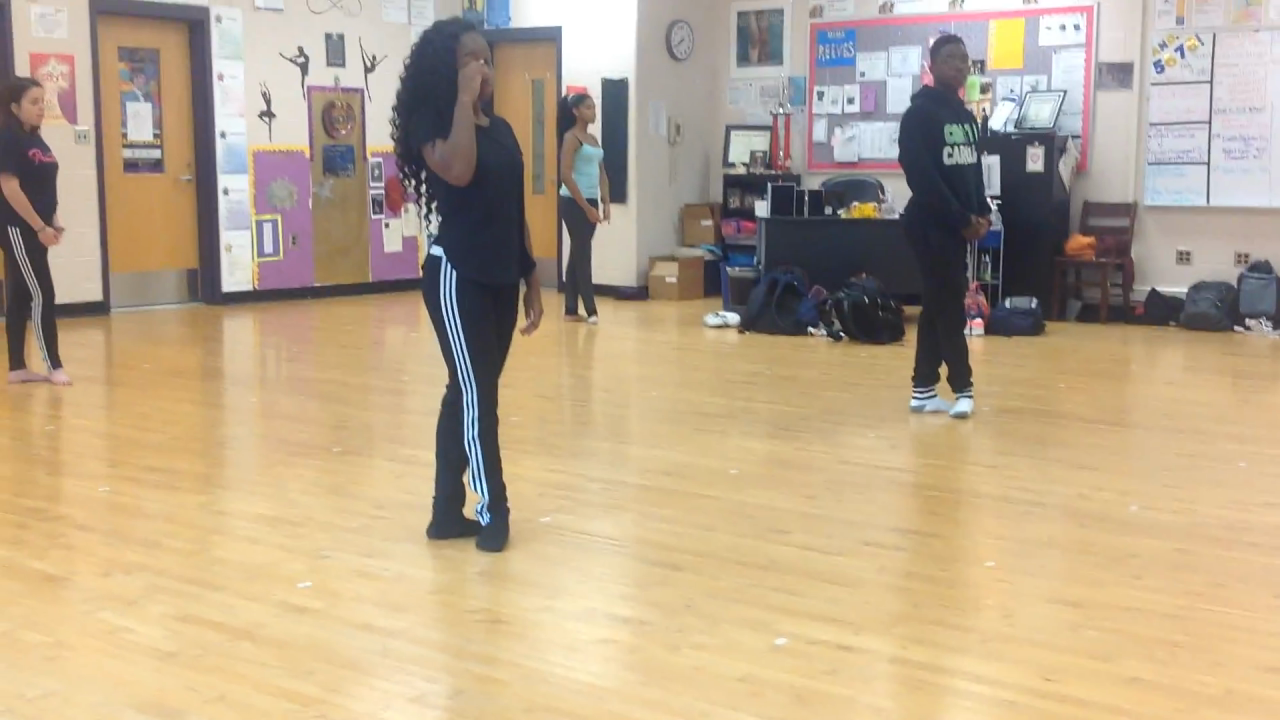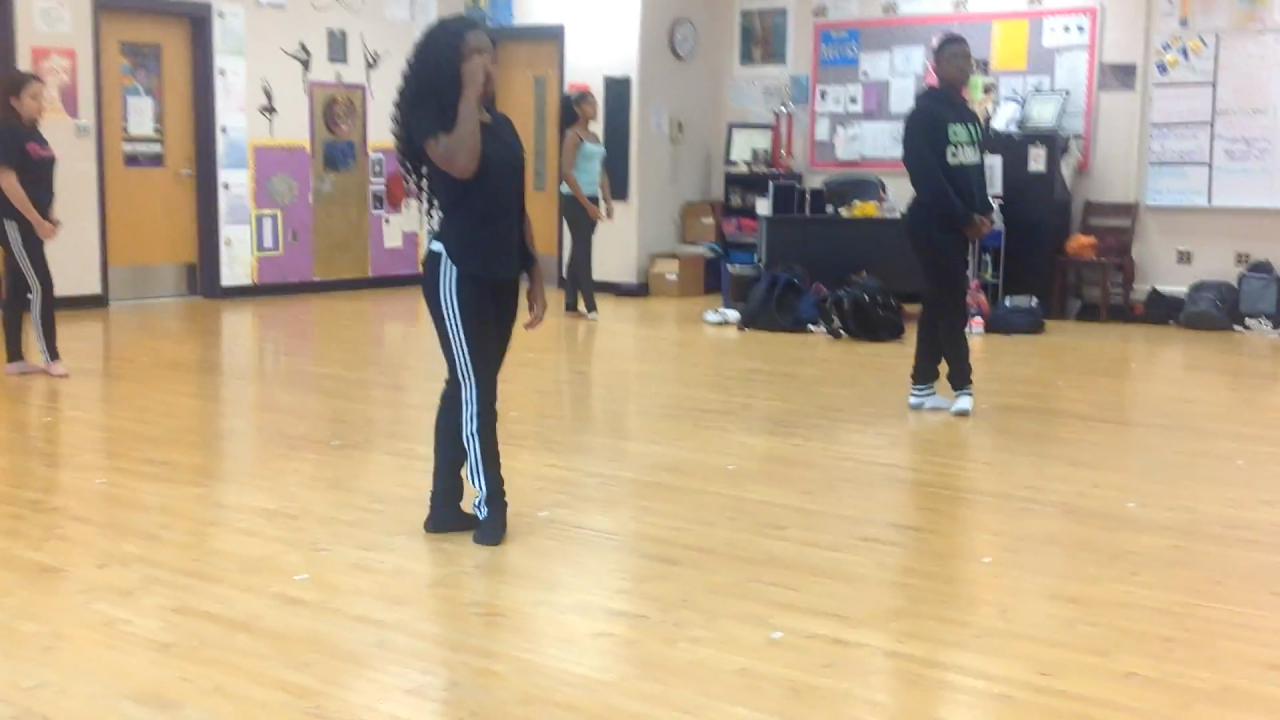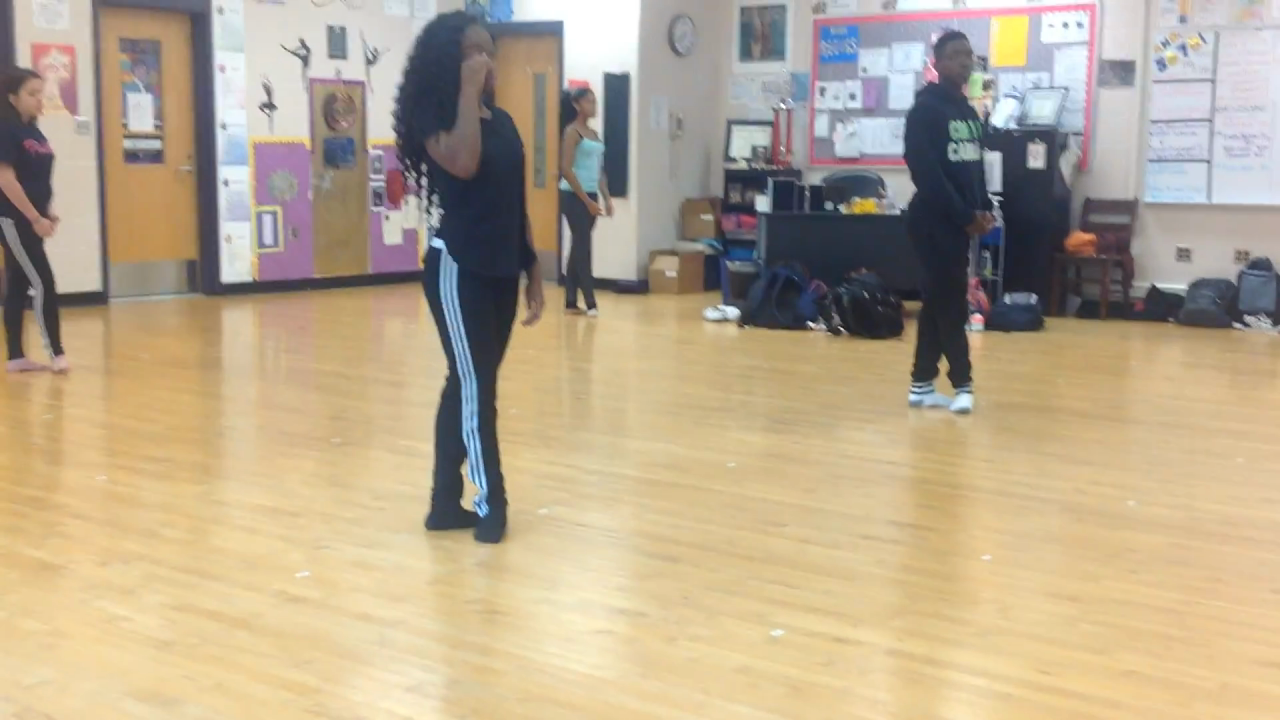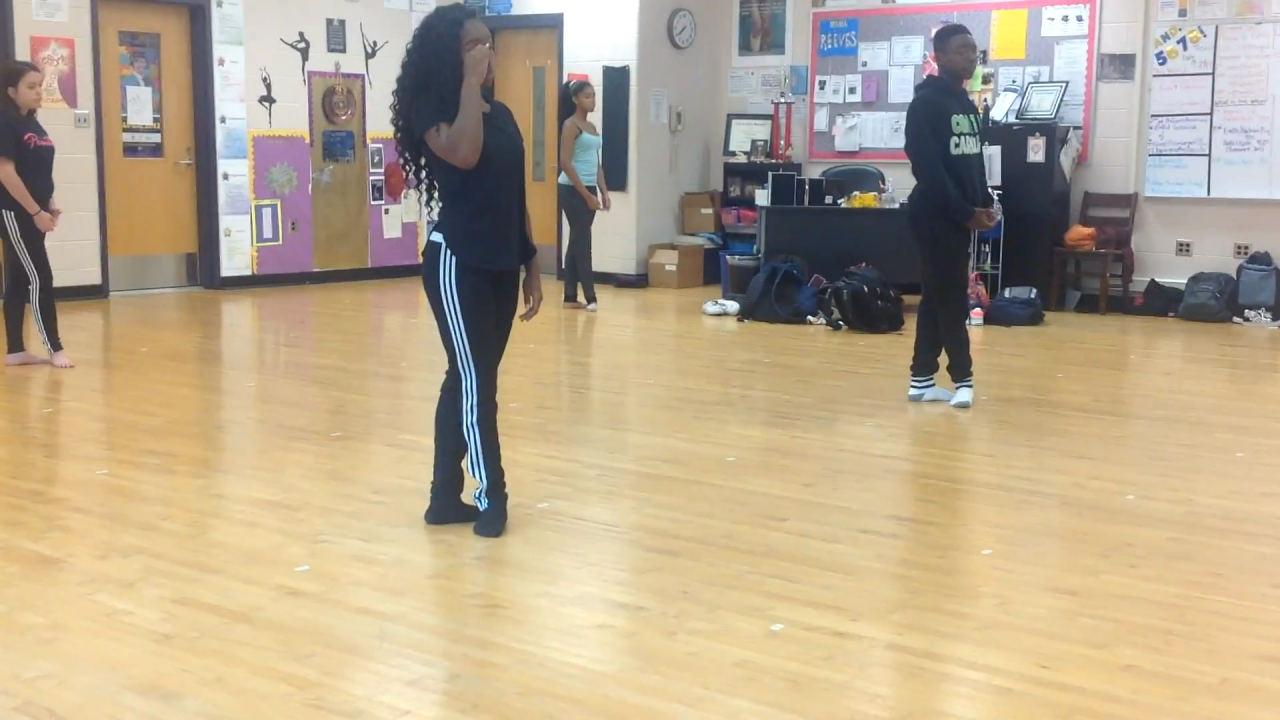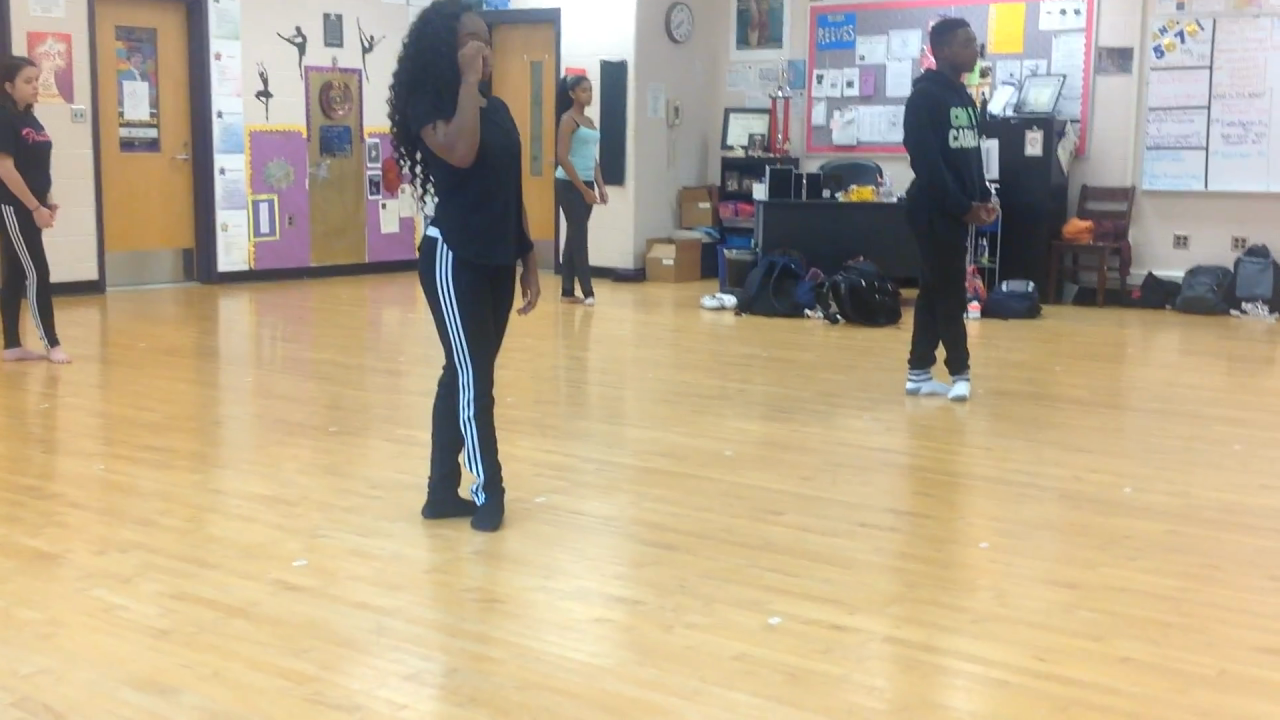
dt=0.2s
person 1, frame 1
left shoulder: (500, 128)
right shoulder: (431, 124)
right elbow: (458, 172)
left wrist: (531, 280)
right wrist: (464, 99)
left hip: (500, 278)
right hip: (456, 275)
left knee: (468, 394)
right knee: (475, 394)
left ankle: (448, 510)
right ankle: (491, 510)
person 1, frame 2
left shoulder: (503, 125)
right shoulder: (434, 121)
right elbow: (462, 165)
left wrist: (534, 274)
right wrist: (468, 96)
left hip: (500, 273)
right hip: (456, 270)
left knee: (467, 388)
right knee: (474, 389)
left ankle: (445, 505)
right ankle: (489, 505)
person 1, frame 3
left shoulder: (502, 121)
right shoulder: (434, 117)
right elbow: (462, 164)
left wrist: (532, 271)
right wrist: (468, 93)
left hip: (500, 270)
right hip: (457, 268)
left knee: (467, 385)
right knee: (474, 387)
left ankle: (445, 502)
right ankle: (490, 502)
person 1, frame 4
left shoulder: (501, 114)
right shoulder: (433, 111)
right elbow: (463, 154)
left wrist: (531, 265)
right wrist: (470, 83)
left hip: (500, 264)
right hip: (456, 262)
left knee: (469, 380)
right knee: (475, 381)
left ankle: (445, 497)
right ankle: (490, 497)
person 1, frame 5
left shoulder: (498, 108)
right shoulder: (430, 105)
right elbow: (460, 153)
left wrist: (528, 259)
right wrist: (468, 81)
left hip: (497, 259)
right hip: (453, 257)
left knee: (466, 374)
right knee: (471, 376)
left ankle: (443, 491)
right ankle: (487, 491)
person 2, frame 1
left shoulder: (966, 115)
right shoulder: (920, 113)
left elbow: (974, 169)
right elbow: (922, 175)
left wrist: (981, 213)
right wrist: (961, 219)
left hip: (958, 225)
right hip: (932, 224)
left knee: (938, 305)
right knee: (949, 306)
left ankle: (923, 388)
right ankle: (961, 388)
person 2, frame 2
left shoulder: (969, 115)
right shoulder: (925, 113)
left elbow: (976, 169)
right elbow: (926, 175)
left wrist: (983, 212)
right wrist: (964, 218)
left hip: (960, 224)
right hip: (935, 223)
left knee: (939, 303)
right knee: (951, 304)
left ankle: (923, 386)
right ankle: (962, 386)
person 2, frame 3
left shoulder: (968, 111)
right shoulder: (925, 109)
left elbow: (975, 165)
right elbow: (926, 172)
left wrist: (983, 209)
right wrist: (965, 216)
left hip: (959, 220)
right hip: (934, 220)
left knee: (938, 300)
right knee: (952, 301)
left ankle: (922, 384)
right ankle: (962, 384)
person 2, frame 4
left shoulder: (967, 104)
right shoulder: (926, 103)
right elbow: (927, 167)
left wrist: (984, 203)
right wrist: (965, 212)
left hip: (960, 215)
right hip: (935, 215)
left knee: (938, 295)
right knee: (952, 296)
left ankle: (922, 378)
right ankle: (962, 378)
person 2, frame 5
left shoulder: (965, 97)
right shoulder: (925, 96)
right elbow: (926, 161)
left wrist: (982, 198)
right wrist: (962, 206)
left hip: (958, 209)
right hip: (934, 208)
left knee: (936, 288)
right knee: (949, 290)
left ankle: (919, 372)
right ankle: (959, 372)
person 3, frame 1
left shoulder: (36, 141)
left wrist: (54, 224)
right wrist: (40, 227)
left hip: (34, 231)
right knee: (42, 295)
right ankle: (53, 367)
person 3, frame 2
left shoulder: (36, 135)
left wrist: (50, 217)
right wrist: (37, 221)
left hip: (31, 224)
right knee: (41, 287)
right ankle: (51, 358)
person 3, frame 3
left shoulder: (34, 132)
left wrist: (48, 213)
right wrist: (35, 218)
left hip: (31, 220)
right knee: (43, 283)
right ankle: (56, 353)
person 3, frame 4
left shoulder: (34, 125)
left wrist: (49, 206)
right wrist: (36, 212)
left hip: (31, 214)
right knee: (40, 278)
right ankle: (55, 349)
person 3, frame 5
left shoulder: (30, 120)
left wrist: (47, 201)
right wrist: (35, 207)
left hip: (29, 209)
right knee: (36, 273)
right ankle: (52, 345)
person 4, frame 1
left shoulder: (593, 139)
right shoulder: (571, 138)
left elbow: (601, 173)
right elbow: (565, 175)
left wrist: (605, 203)
right wrist: (585, 206)
left hip: (590, 202)
right hip: (574, 203)
left knee: (578, 255)
right knee: (582, 254)
left ankle: (571, 309)
right ankle: (590, 310)
person 4, frame 2
left shoulder: (594, 137)
right shoulder: (572, 135)
left elbow: (601, 171)
right elbow: (567, 173)
left wrist: (607, 201)
right wrist: (586, 204)
left hip: (591, 199)
right hip: (575, 200)
left knee: (579, 251)
right knee: (583, 251)
left ankle: (571, 305)
right ankle: (590, 306)
person 4, frame 3
left shoulder: (593, 133)
right shoulder: (572, 131)
right elbow: (566, 169)
left wrist: (606, 198)
right wrist: (587, 200)
left hip: (589, 196)
right hip: (573, 196)
left knee: (579, 248)
right knee: (583, 247)
left ankle: (571, 302)
right ankle: (590, 303)
person 4, frame 4
left shoulder: (592, 127)
right shoulder: (570, 125)
right elbow: (565, 163)
left wrist: (603, 192)
right wrist: (586, 194)
left hip: (588, 190)
right hip: (572, 190)
left knee: (577, 242)
right knee: (583, 242)
left ankle: (570, 297)
right ankle: (590, 297)
person 4, frame 5
left shoulder: (589, 121)
right shoulder: (568, 119)
right elbow: (562, 157)
left wrist: (600, 186)
right wrist: (583, 189)
left hip: (586, 184)
right hip: (569, 185)
left knee: (575, 236)
right knee: (579, 236)
left ankle: (568, 291)
right ankle: (587, 291)
